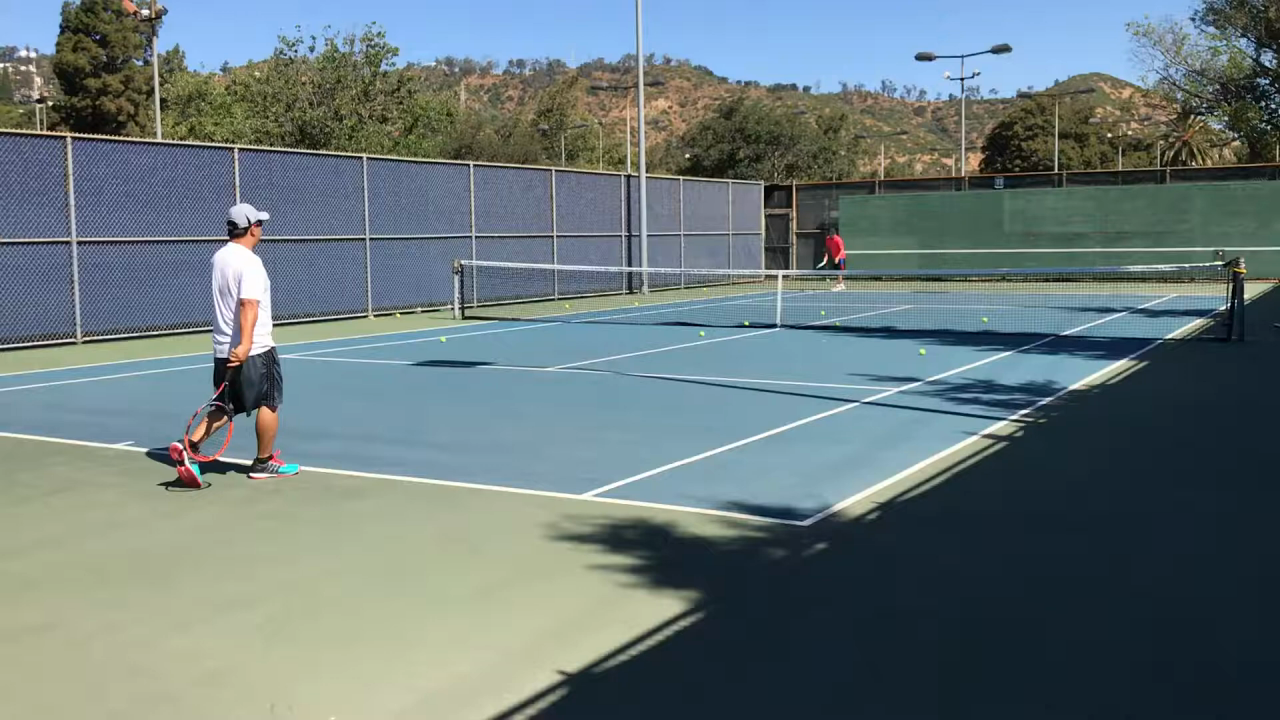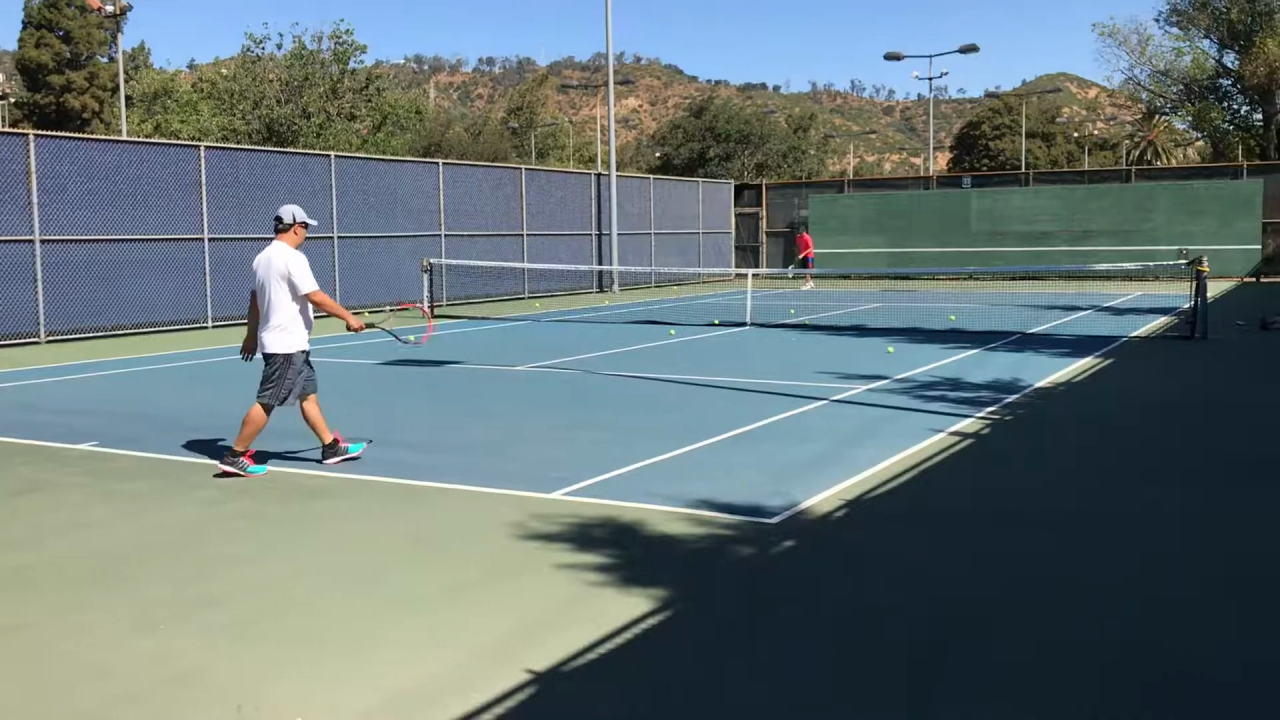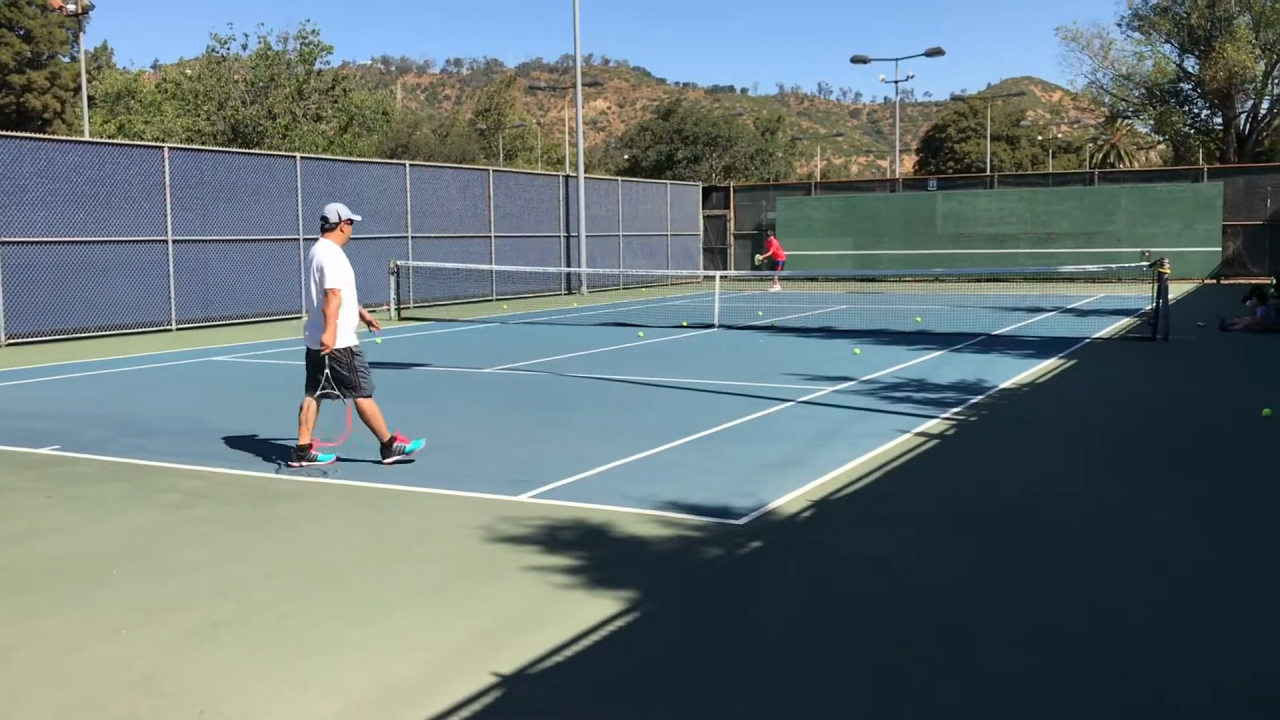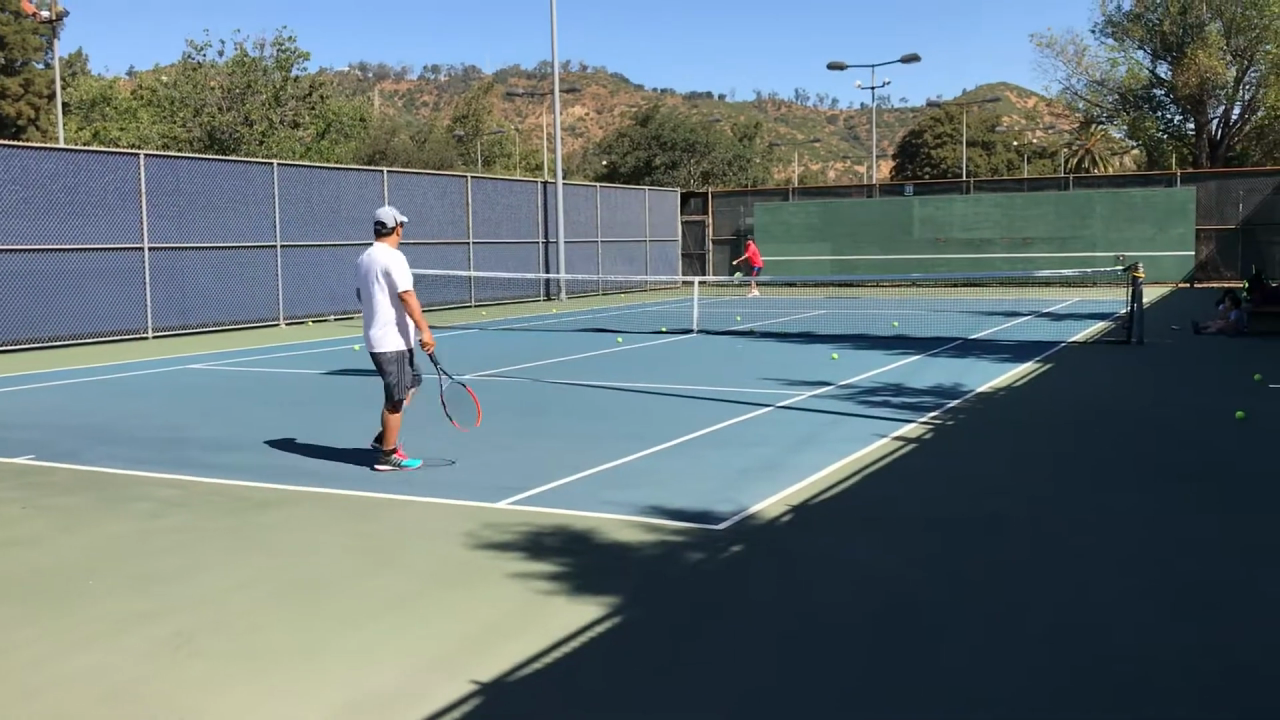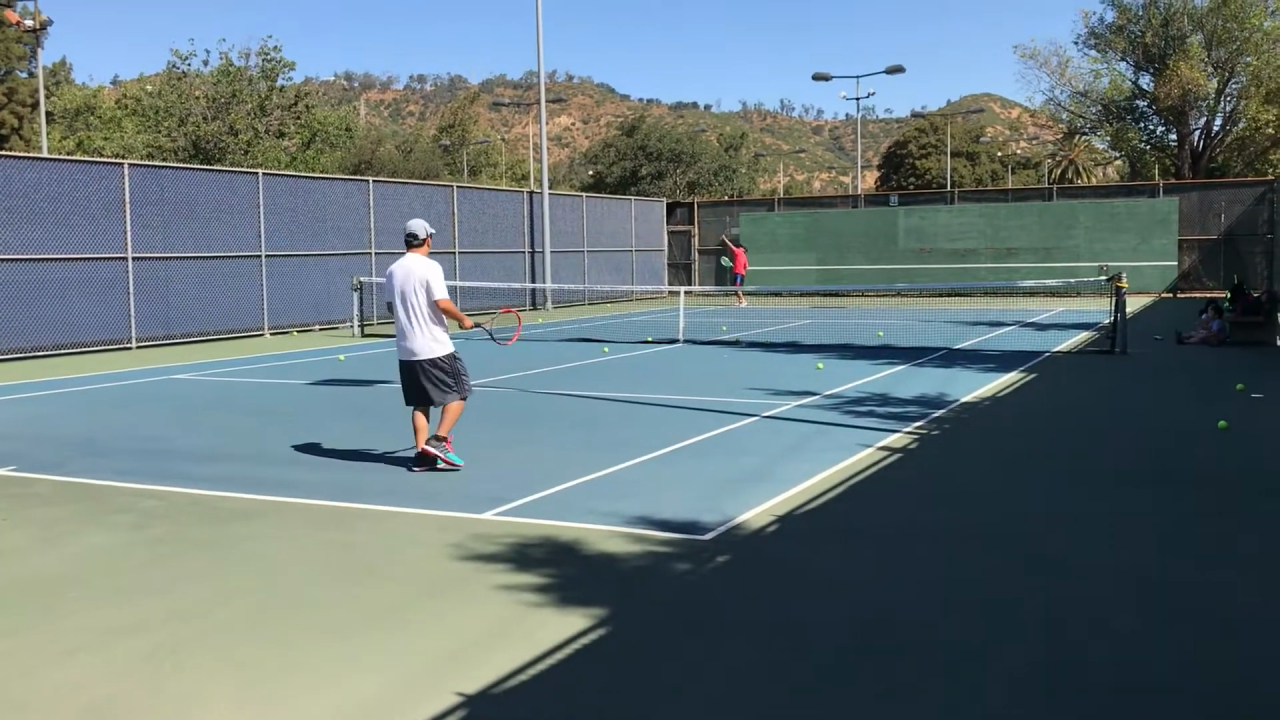
dt=0.5s
person 1, frame 1
left shoulder: (219, 257)
right shoulder: (249, 262)
right elbow: (249, 305)
right wrist: (245, 344)
left hip: (224, 348)
right hip: (252, 350)
left knee: (224, 406)
right knee: (268, 404)
left ankle: (188, 446)
right ankle: (263, 461)
person 1, frame 2
left shoulder: (263, 257)
right shoulder: (292, 258)
left elbow: (254, 300)
right elbow: (316, 296)
left wrist: (251, 335)
right wrist: (348, 317)
left hip: (280, 341)
right hip: (287, 344)
left knee: (308, 393)
right knee: (266, 400)
left ankle: (331, 447)
right ankle: (236, 455)
person 1, frame 3
left shoulder: (318, 251)
right shoulder: (332, 255)
right elbow: (332, 295)
left wrist: (361, 313)
right wrist: (330, 332)
left hip: (317, 340)
right hip: (338, 341)
left knee: (314, 392)
right knee: (363, 393)
left ankle: (303, 450)
right ankle: (391, 446)
person 1, frame 4
left shoulder: (365, 257)
right shoulder: (393, 257)
left elbow: (361, 295)
right elbow: (408, 297)
right wrist: (425, 330)
left hip: (377, 338)
right hip: (394, 341)
left knee: (407, 387)
right knee: (396, 397)
left ankle: (385, 438)
right ankle: (388, 454)
person 1, frame 5
left shoulder: (393, 270)
right shoulder: (430, 267)
right elbow: (444, 304)
right wrist: (463, 319)
left hip: (407, 349)
right hip: (436, 347)
left knee: (420, 403)
right knee: (458, 394)
left ankle: (423, 454)
right ankle: (439, 440)
